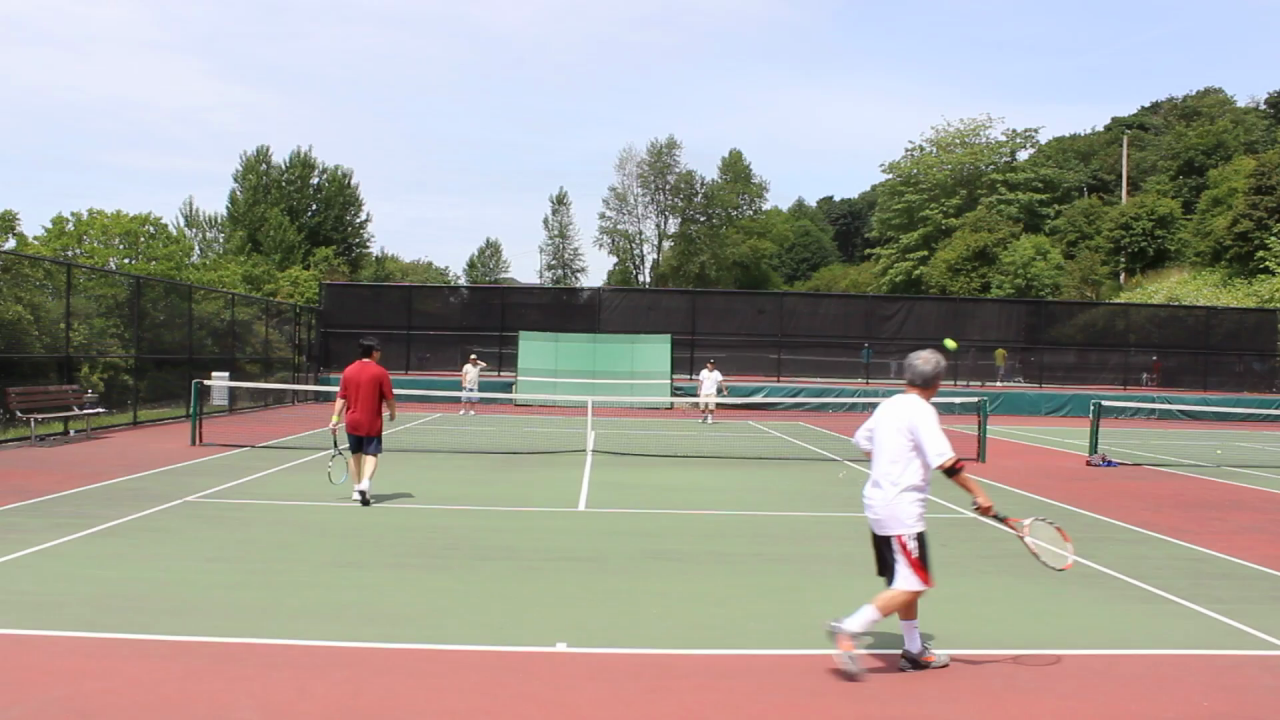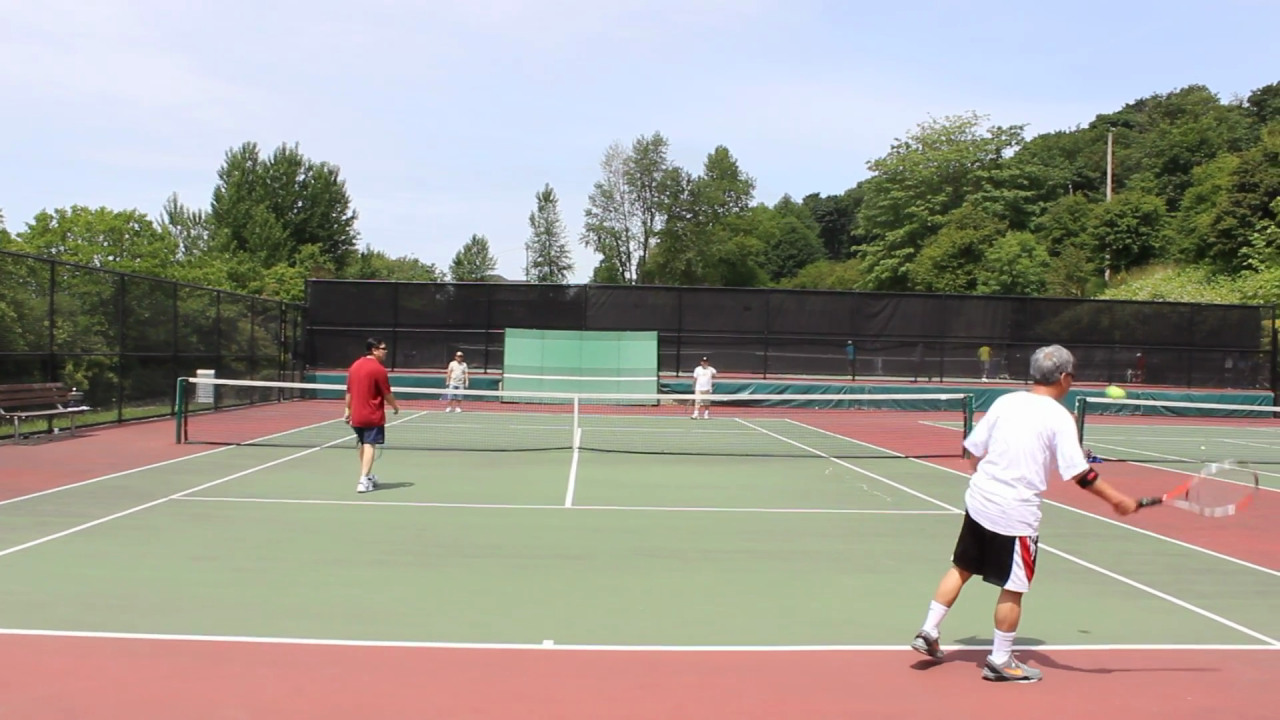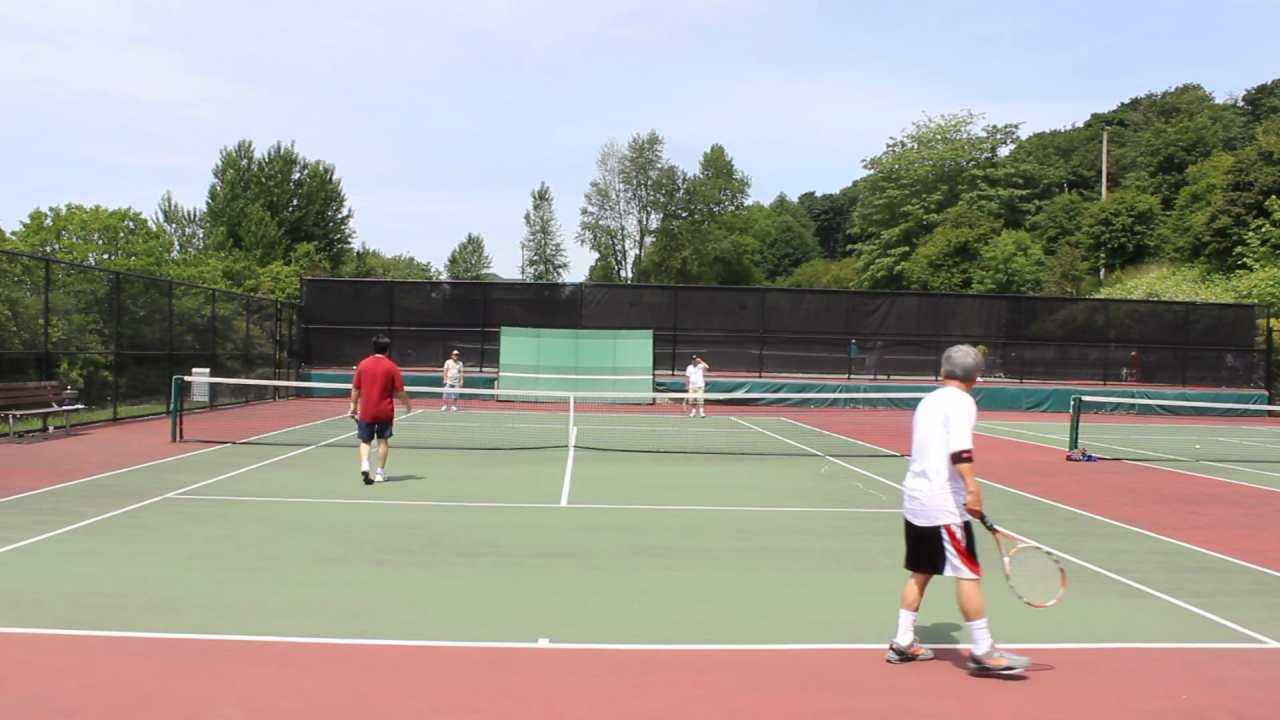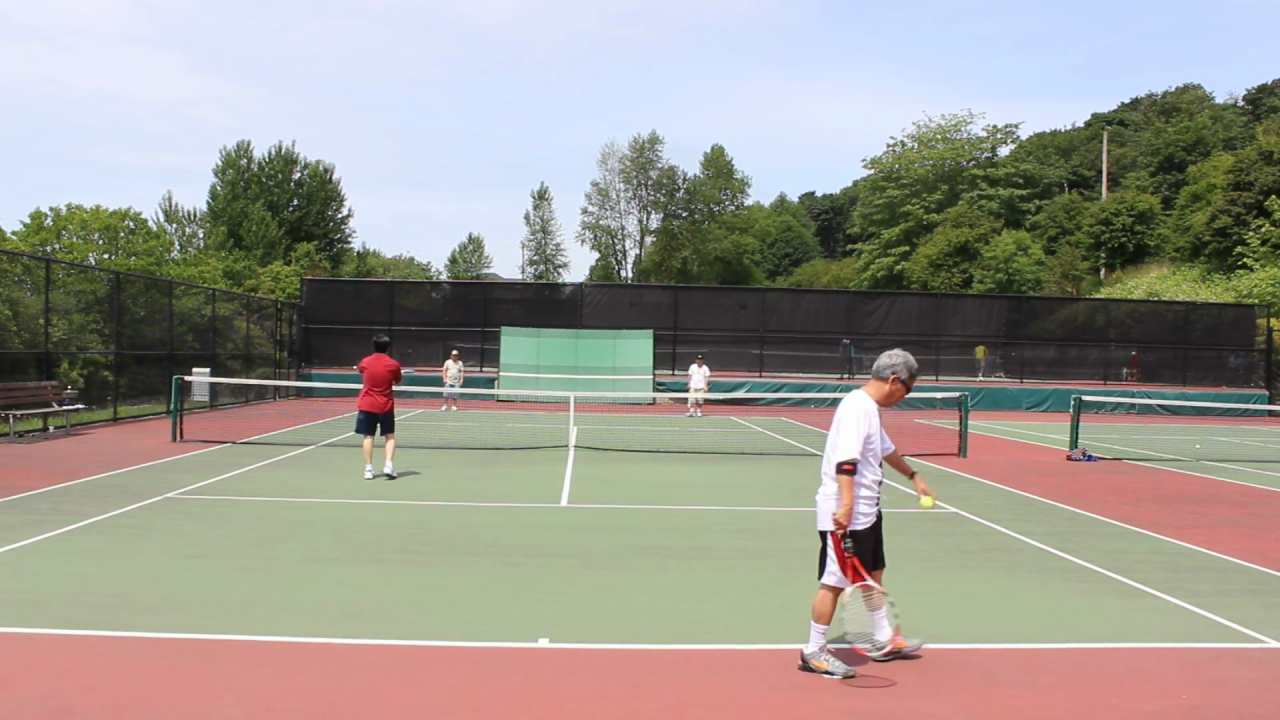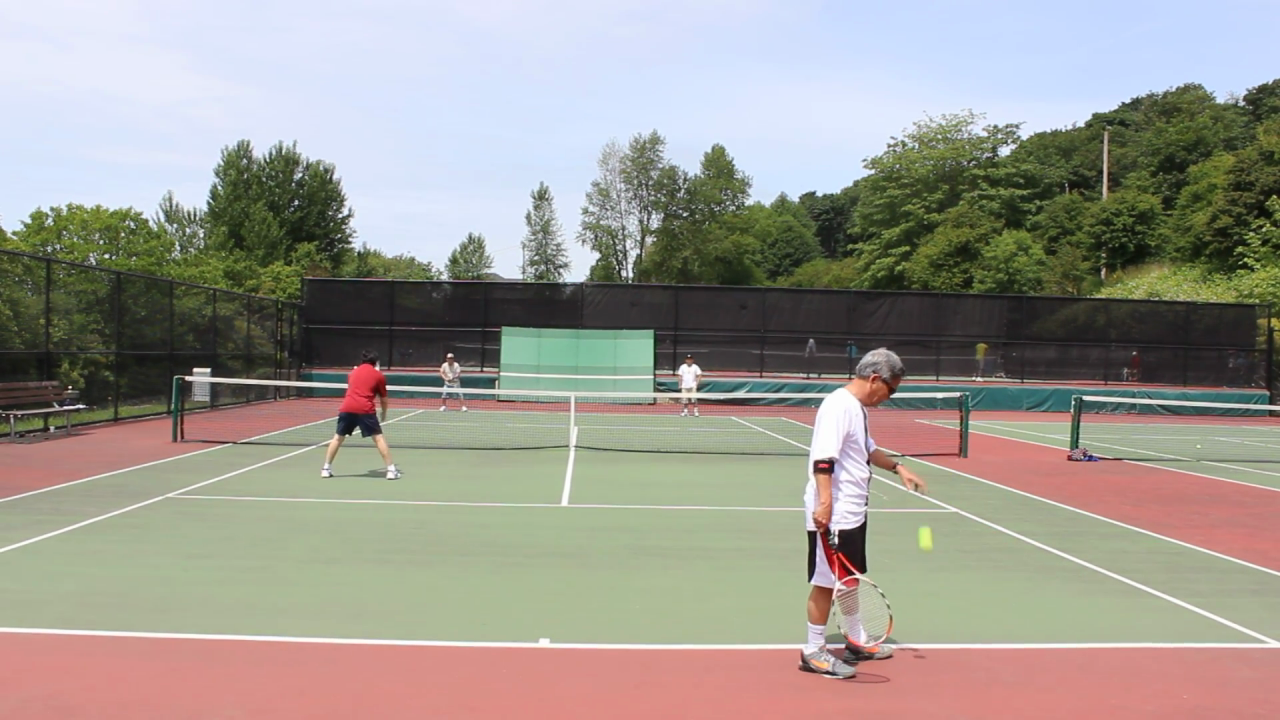
dt=1s
person 1, frame 1
left shoulder: (888, 406)
right shoulder: (922, 412)
left elbow: (863, 441)
right elbow: (946, 461)
right wrist: (976, 493)
left hip: (881, 505)
right hip: (899, 512)
left knee: (903, 581)
right knee: (912, 586)
left ankle: (913, 650)
right ankle: (849, 628)
person 1, frame 2
left shoulder: (1005, 401)
right shoulder: (1059, 417)
left elbow: (974, 447)
right elbow: (1077, 472)
right wrist: (1116, 499)
left hip: (979, 499)
right hip: (1016, 512)
left knee: (961, 568)
right knee: (1013, 587)
left ankle: (928, 633)
right ankle: (1000, 661)
person 1, frame 3
left shoulder: (926, 402)
right shoulder: (961, 402)
right elbow: (960, 452)
right wrist: (972, 490)
left hip: (916, 499)
right hip: (943, 504)
left knee: (920, 572)
right knee: (968, 575)
left ankle: (904, 643)
right ankle: (984, 650)
person 1, frame 4
left shoulder: (869, 408)
right shoulder: (857, 407)
left elbow: (887, 449)
right elbow: (845, 461)
left wrist: (913, 476)
right wrist: (845, 505)
left hip: (866, 510)
right hip: (843, 513)
left knee: (873, 572)
right knee: (834, 581)
left ankle: (886, 639)
right ankle: (813, 652)
person 1, frame 5
left shoulder: (859, 407)
right shoulder: (838, 405)
right elbow: (823, 459)
left wrist: (898, 468)
right wrist: (824, 503)
left hip: (853, 512)
right hip: (833, 514)
right knee: (826, 581)
left ankle: (857, 643)
right ankle: (814, 652)
